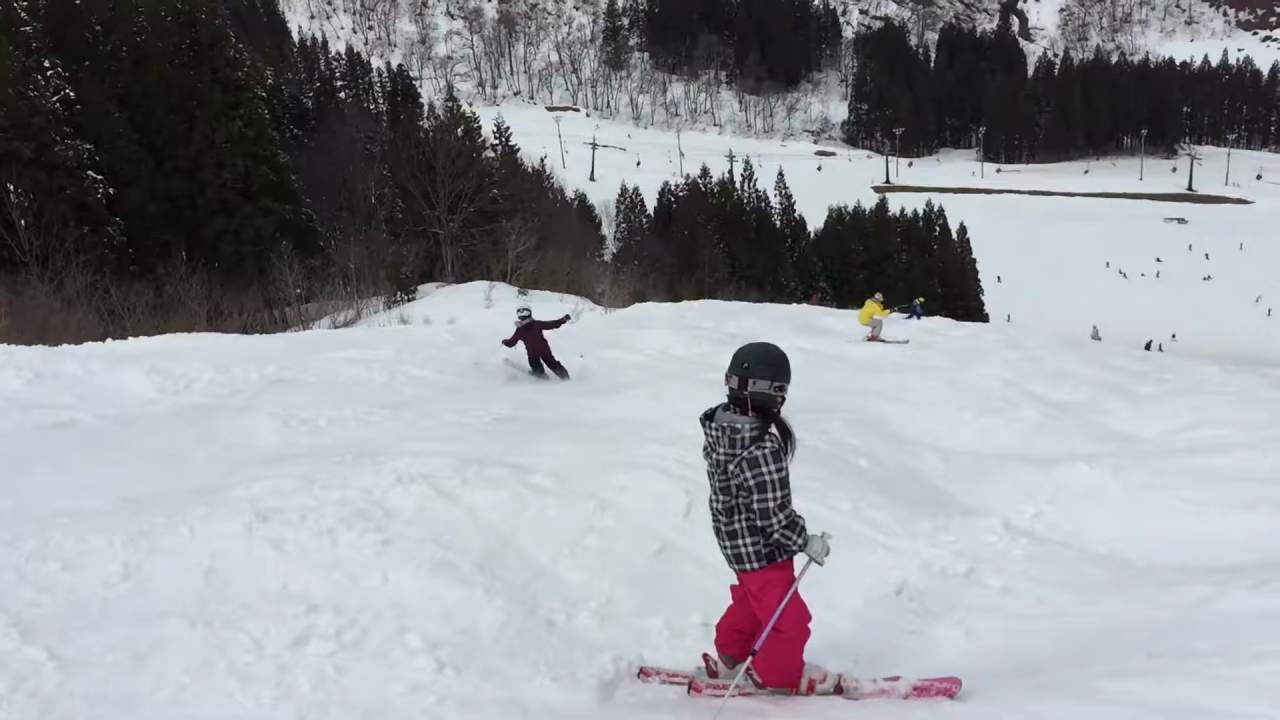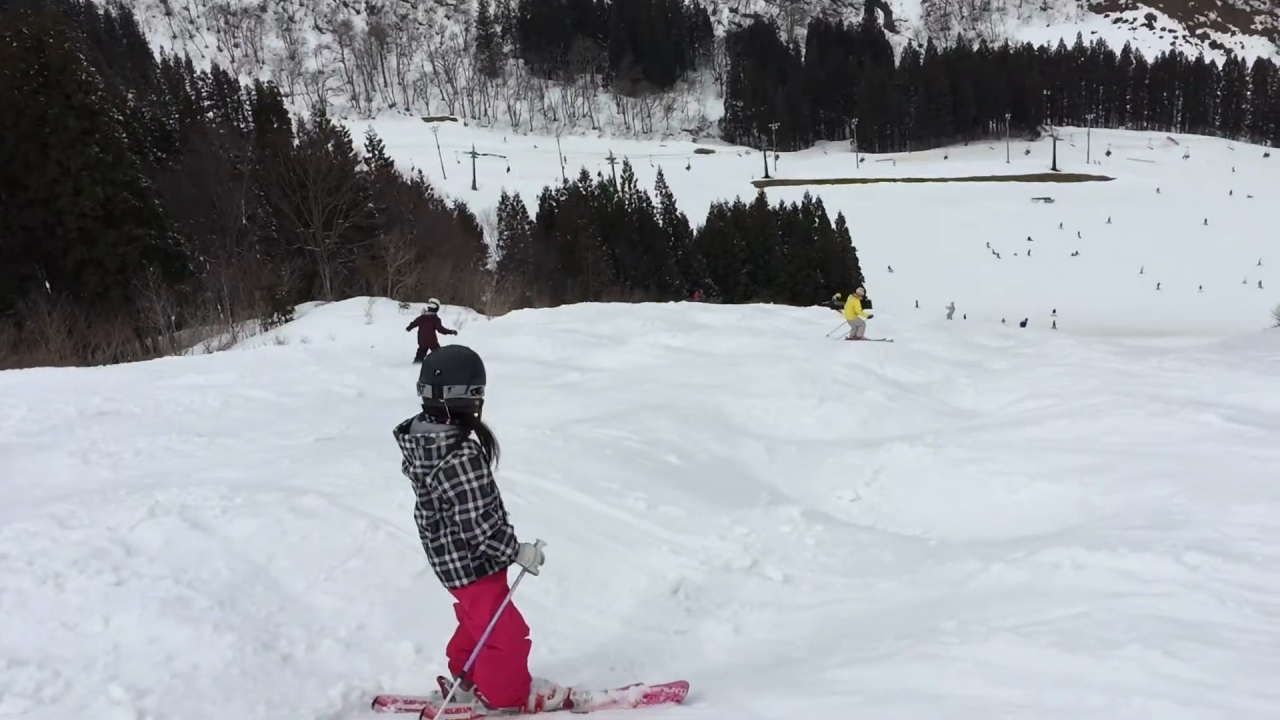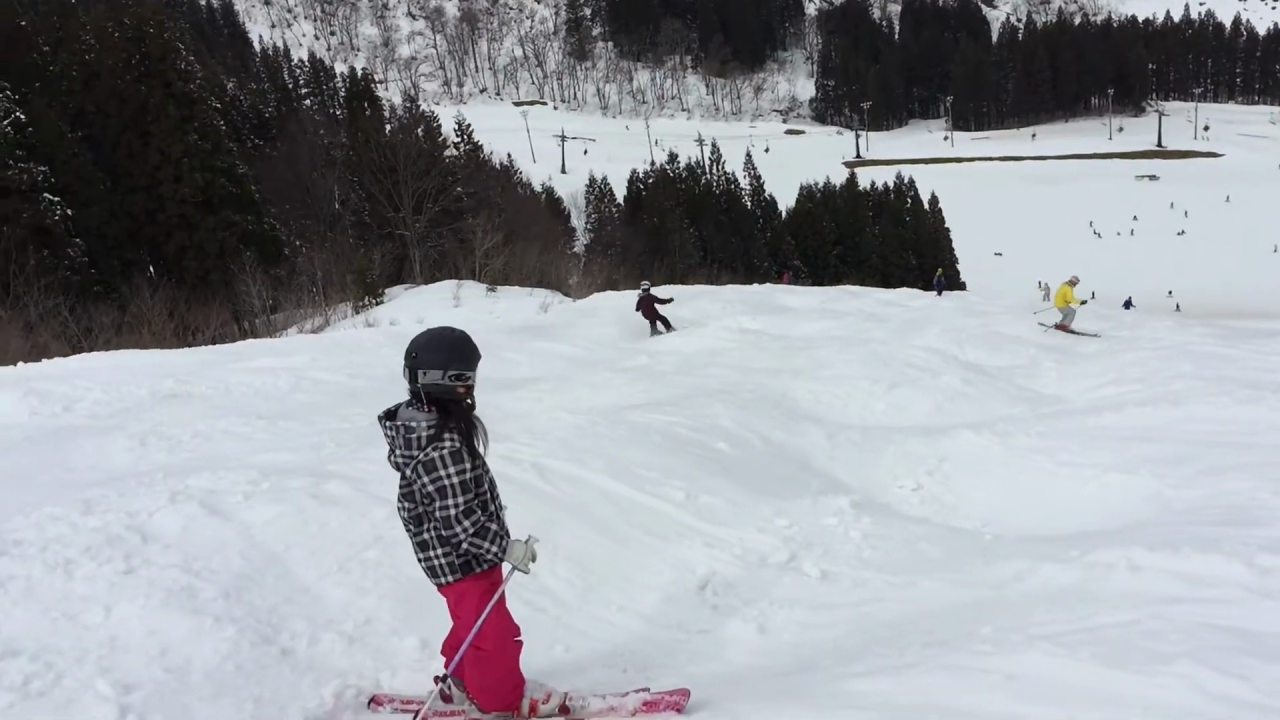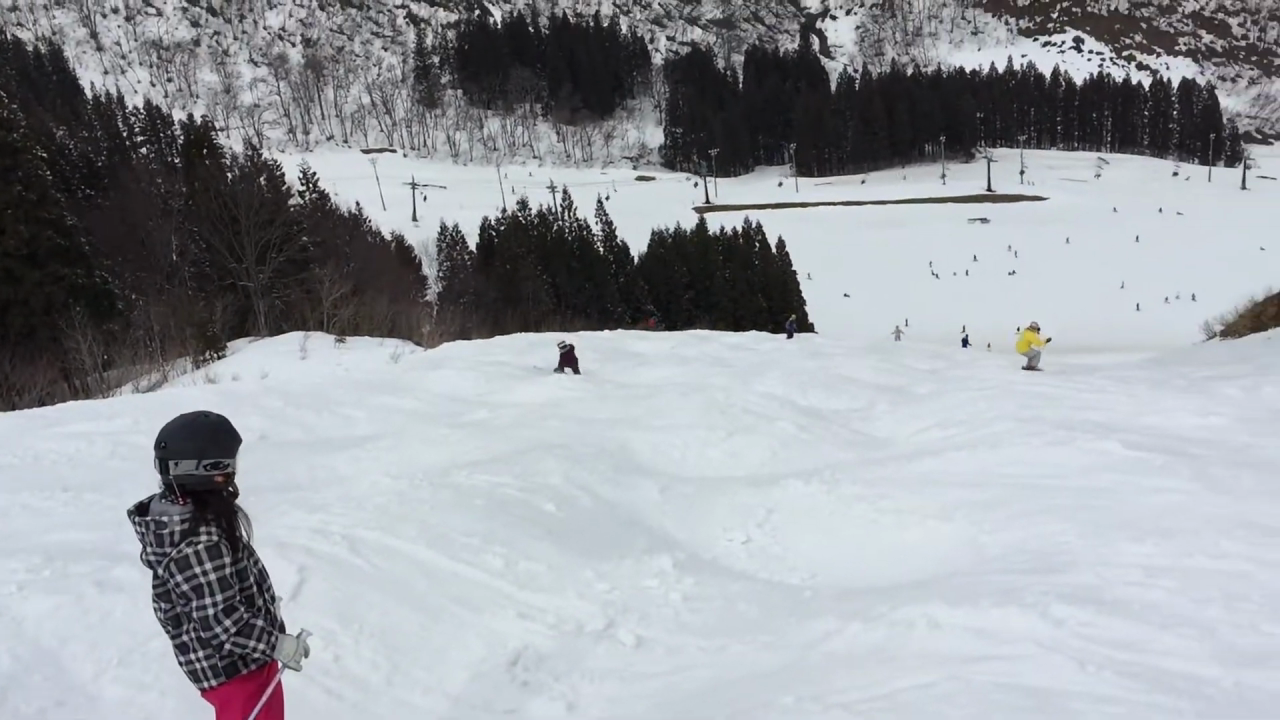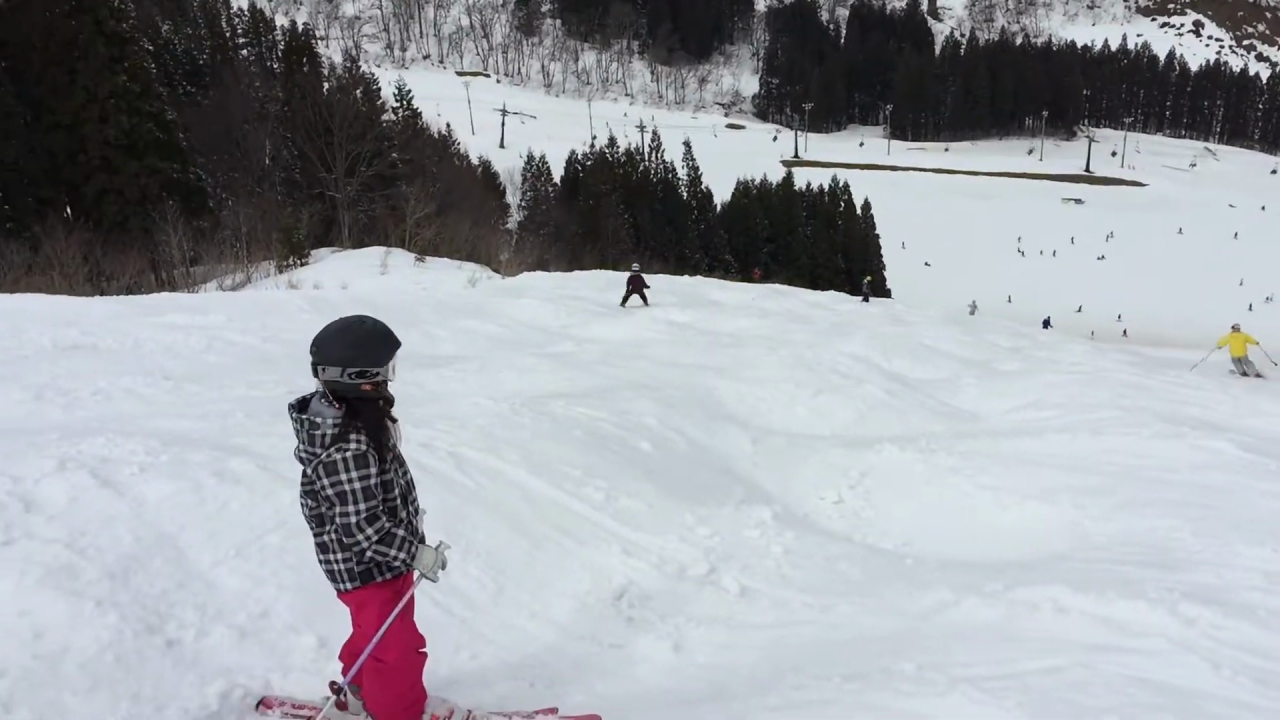
dt=1s
person 1, frame 1
left shoulder: (720, 424)
right shoulder: (761, 450)
right elbow: (773, 515)
right wrist: (806, 542)
left hip: (737, 542)
right hip: (762, 549)
left knee: (750, 601)
right knee: (787, 616)
left ankle: (731, 656)
right ankle: (778, 673)
person 1, frame 2
left shoulder: (421, 435)
right shoulder: (461, 457)
right elbow: (478, 525)
right wrist: (518, 551)
left hip: (452, 559)
right hip: (473, 563)
left knee: (477, 621)
right knee: (504, 631)
left ankle: (468, 682)
right ankle: (507, 693)
person 1, frame 3
left shoulder: (420, 424)
right shoulder: (444, 449)
right elbow: (460, 521)
right wrist: (506, 548)
left hip: (453, 556)
right hip: (464, 561)
left knee: (473, 624)
right knee: (492, 632)
left ankle: (463, 683)
person 1, frame 4
left shoulder: (182, 513)
right shoulder: (200, 543)
right elbow: (221, 622)
right wrist: (278, 644)
left hip: (237, 657)
right hip: (234, 666)
person 1, frame 5
left shoulder: (349, 414)
right shoulder: (348, 448)
right elbow: (361, 527)
left wrist: (407, 537)
right wrist: (416, 553)
left hip: (381, 556)
right hip: (367, 564)
left knee: (375, 632)
right knee: (394, 643)
